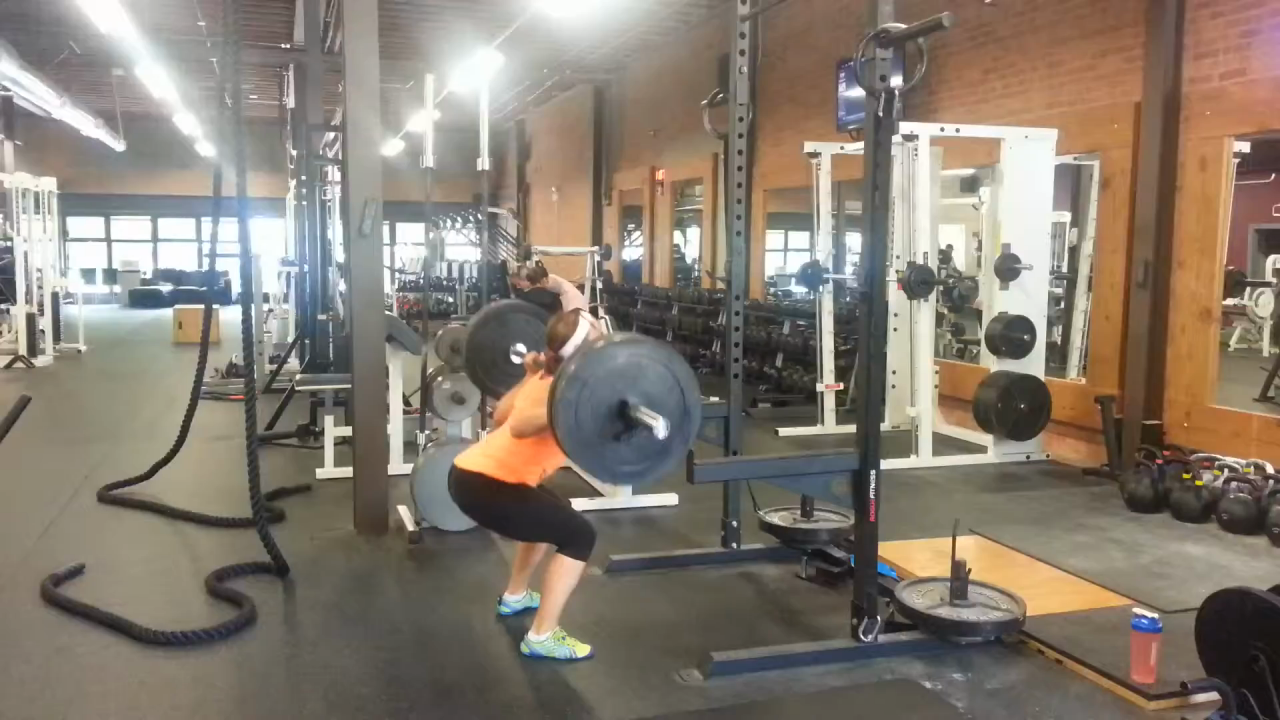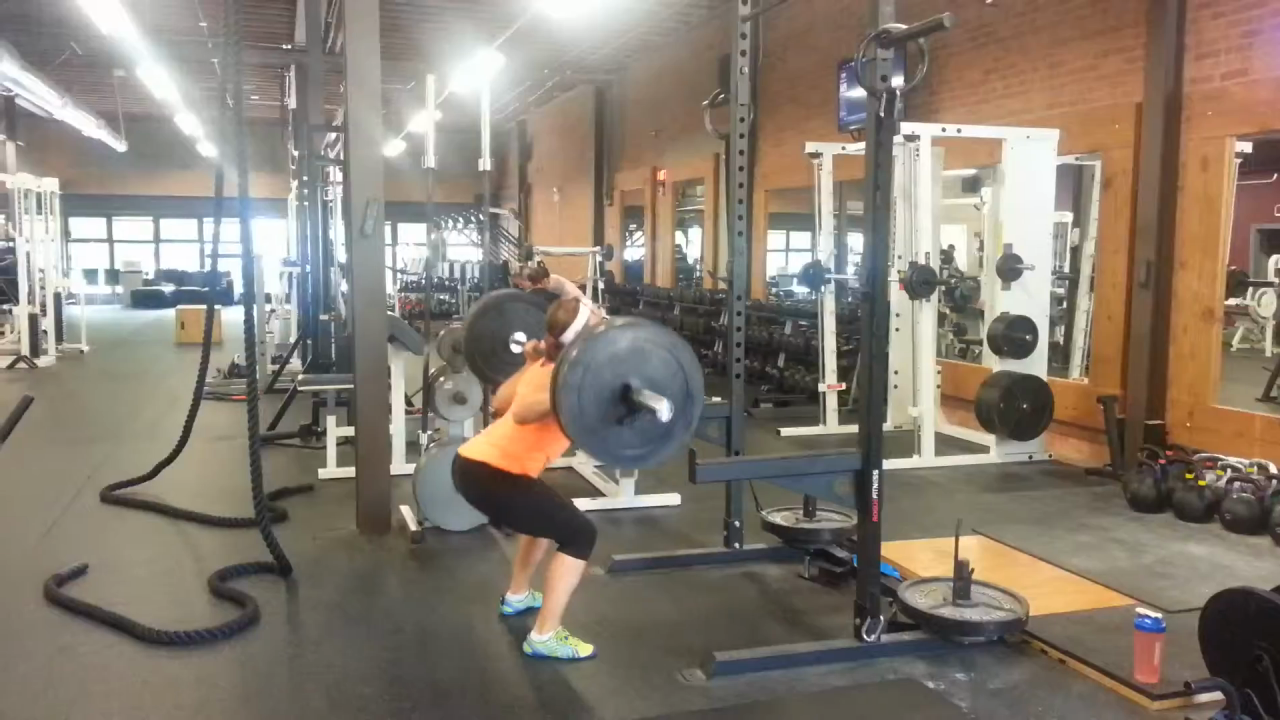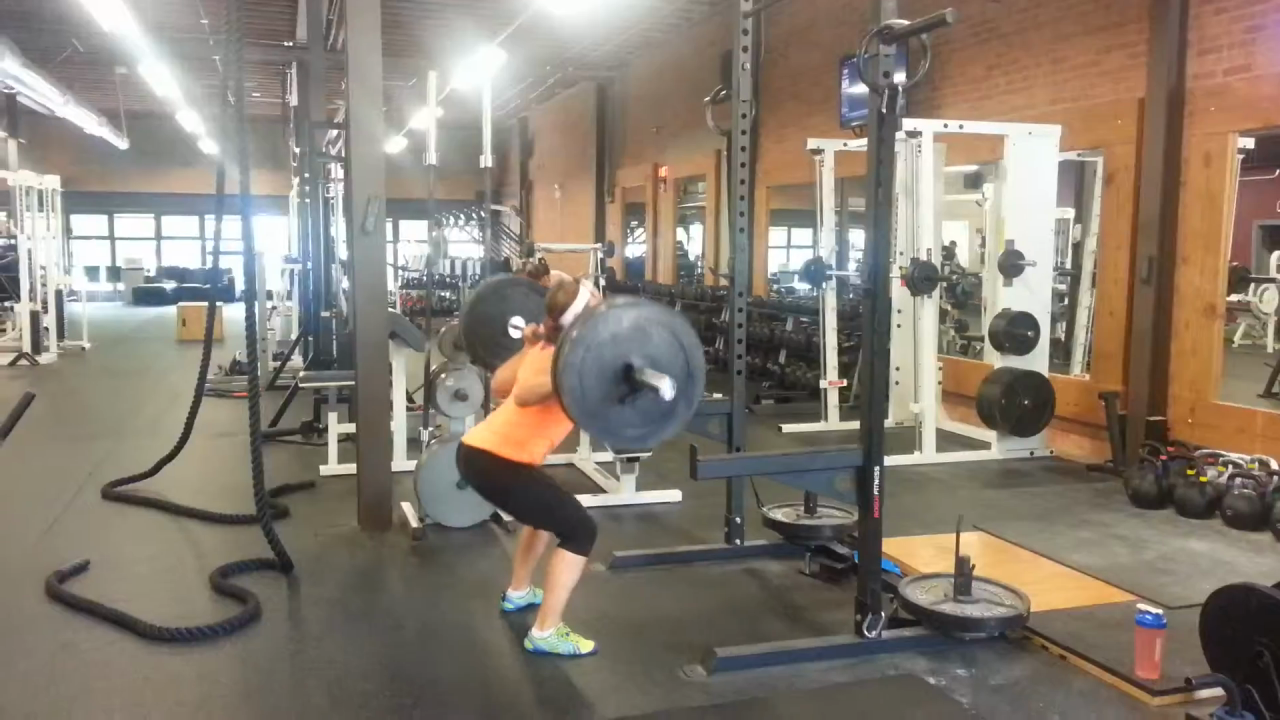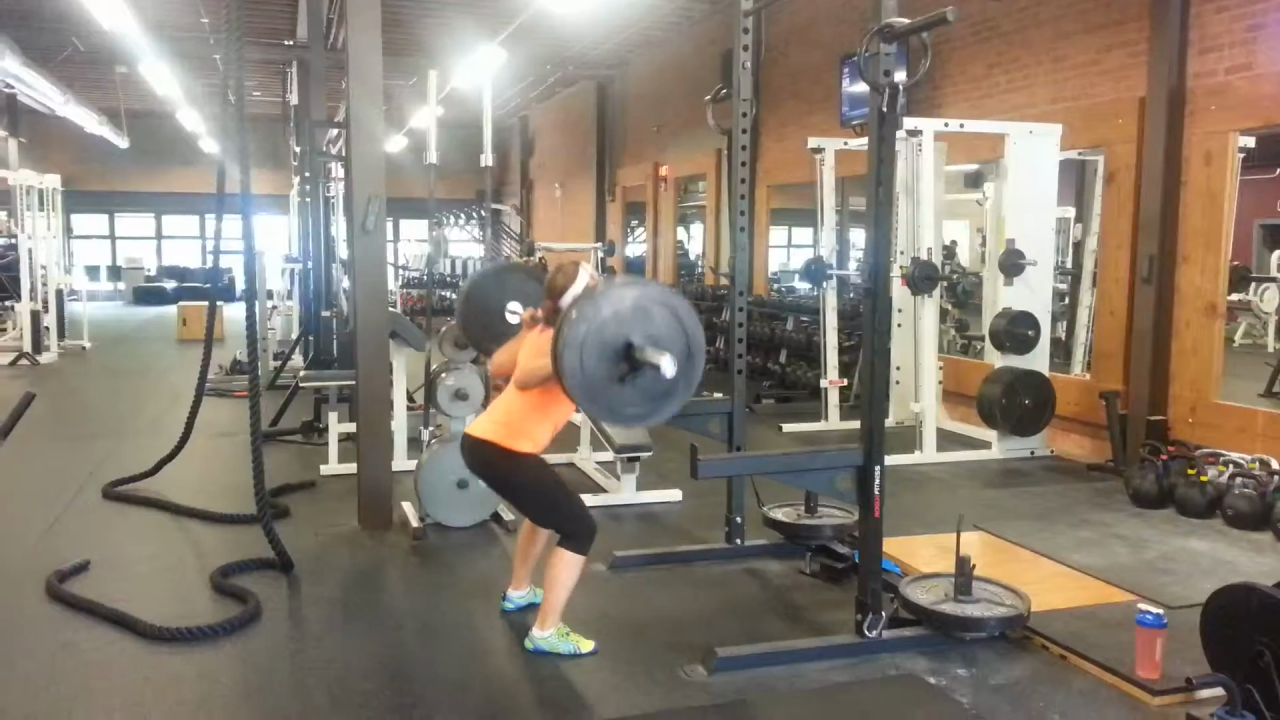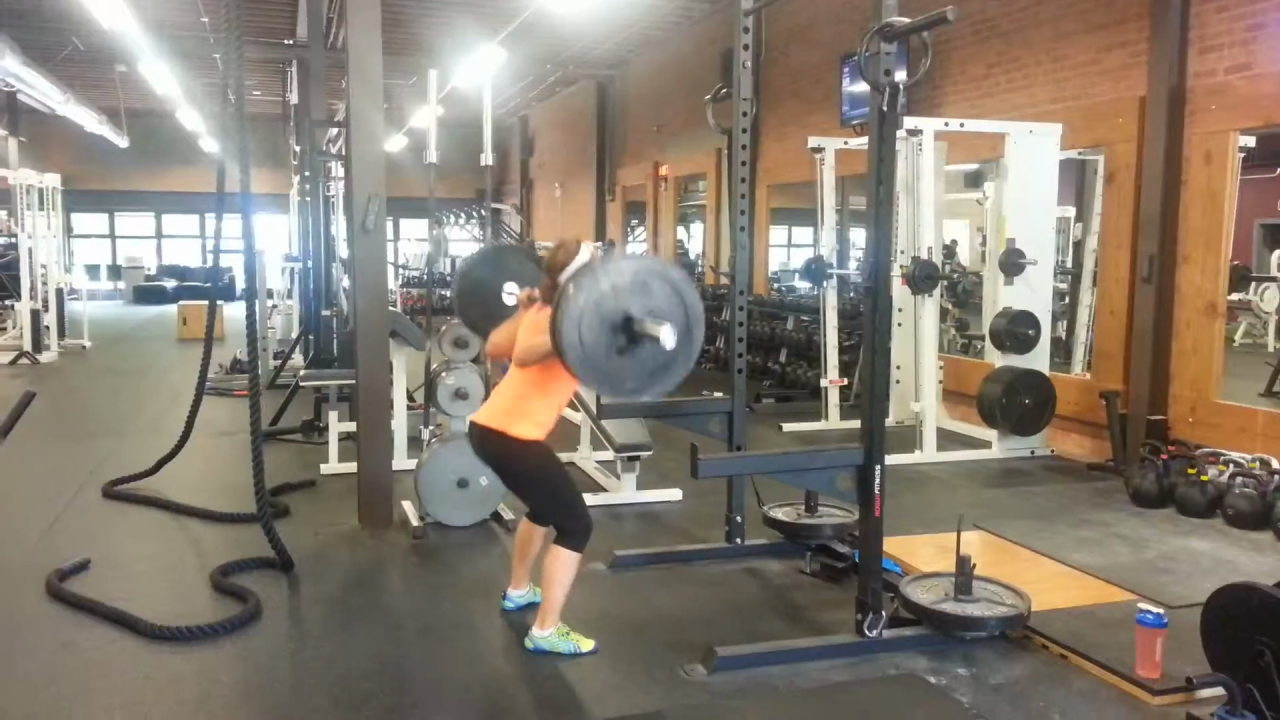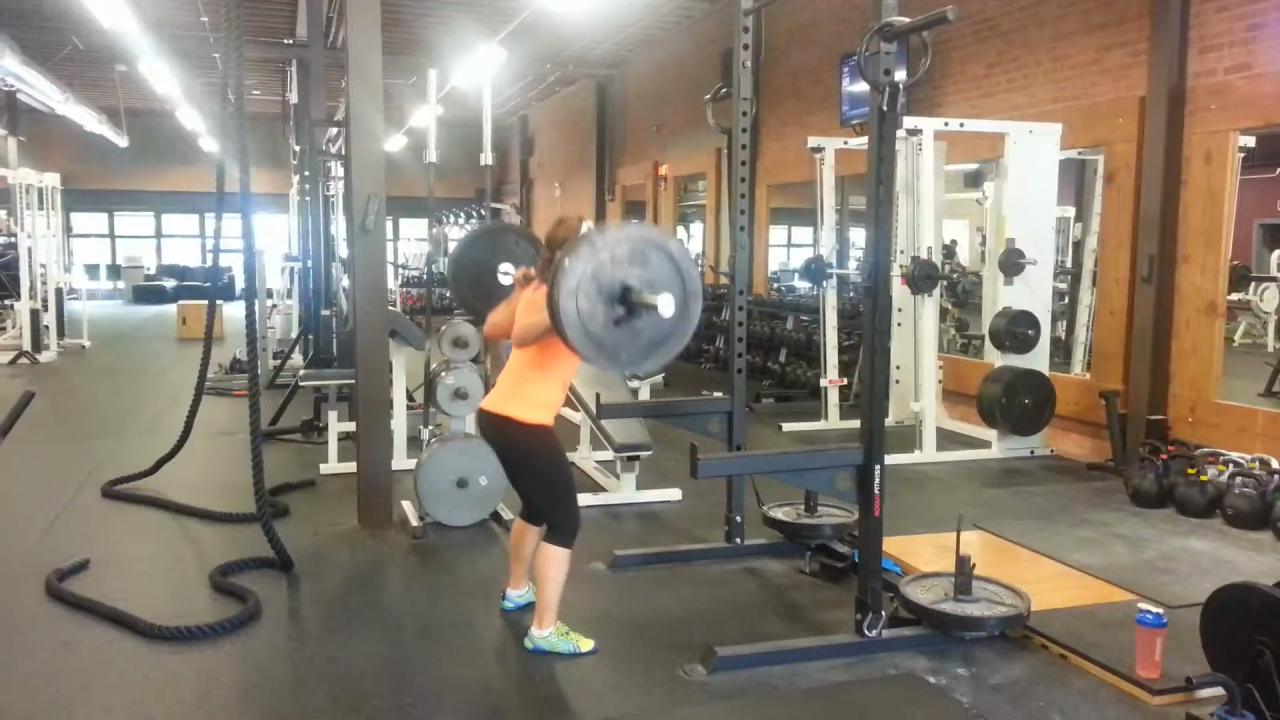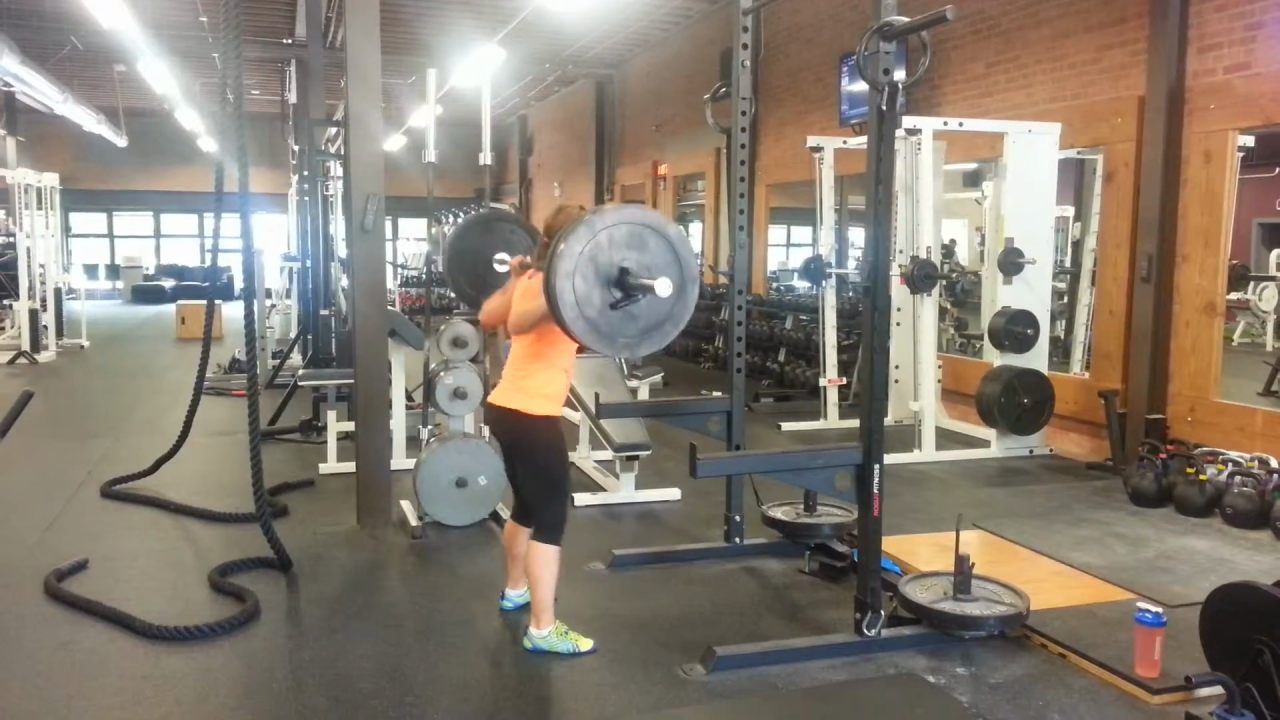
dt=0.1s
person 1, frame 1
left shoulder: (543, 379)
right elbow: (519, 427)
left hip: (470, 474)
right hip: (485, 486)
left knee: (548, 516)
right knee: (578, 536)
left ankle: (514, 596)
right ankle: (542, 637)
person 1, frame 2
left shoulder: (543, 367)
left elbow: (500, 403)
right elbow: (522, 414)
left hip: (474, 463)
right hip: (488, 476)
left knee: (549, 512)
right knee: (579, 535)
left ankle: (517, 595)
right ankle: (545, 636)
person 1, frame 3
left shoulder: (544, 351)
left elbow: (499, 385)
right elbow: (523, 395)
left hip: (477, 451)
right hip: (499, 462)
left knee: (550, 509)
right knee: (579, 529)
left ankle: (518, 592)
right ankle: (545, 633)
person 1, frame 4
left shoulder: (543, 334)
left elbow: (497, 368)
right elbow: (524, 379)
left wrist: (526, 331)
left hip: (482, 440)
right hip: (502, 451)
left knee: (551, 507)
right knee: (579, 528)
left ankle: (518, 592)
right ankle: (546, 633)
person 1, frame 5
left shoulder: (540, 312)
left elbow: (494, 348)
right elbow: (524, 356)
left wrist: (523, 310)
left hip: (489, 427)
right hip: (514, 438)
left knee: (547, 508)
right knee: (576, 525)
left ankle: (518, 590)
right ankle: (546, 631)
person 1, frame 6
left shoulder: (539, 291)
left elbow: (492, 328)
right elbow: (523, 336)
left wrist: (520, 289)
left hip: (498, 413)
right hip: (521, 422)
left knee: (539, 505)
right knee: (565, 521)
left ankle: (517, 590)
right ankle: (545, 631)
person 1, frame 7
left shoulder: (532, 280)
left elbow: (487, 317)
right elbow: (517, 323)
left wrist: (515, 278)
left hip: (505, 408)
right hip: (532, 416)
left knee: (527, 509)
right knee: (550, 522)
left ankle: (516, 590)
right ankle: (543, 630)
